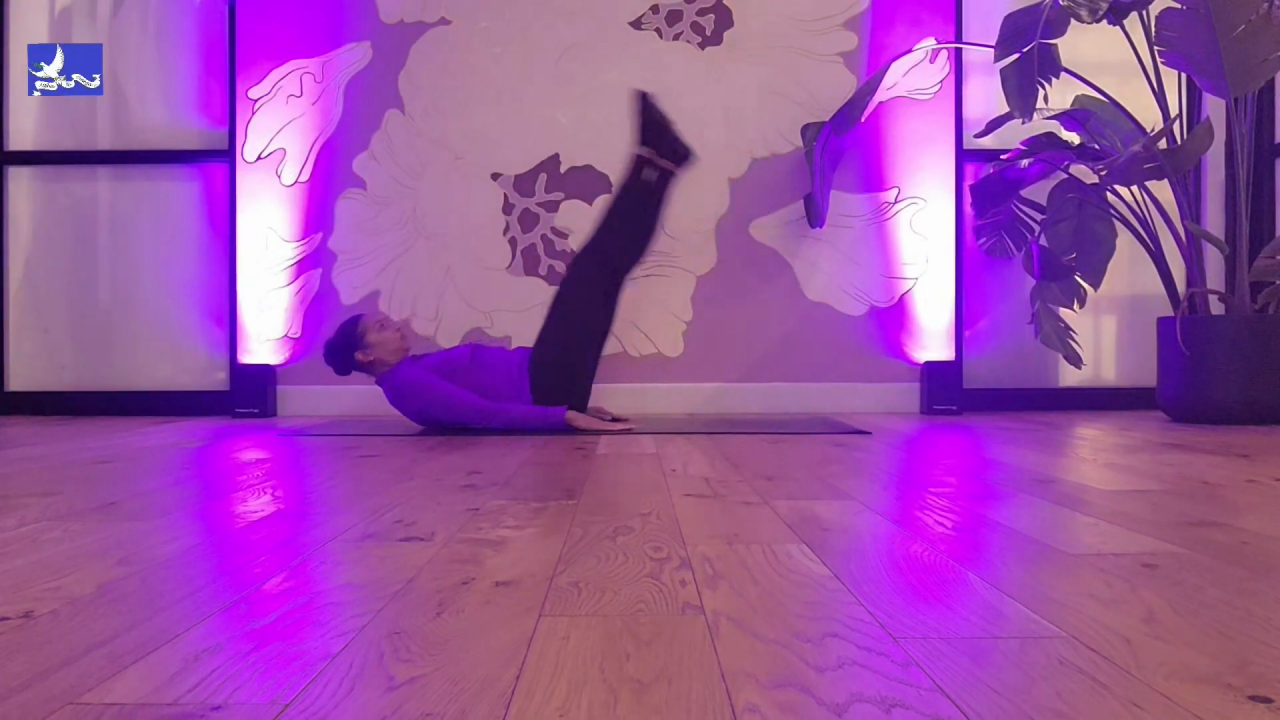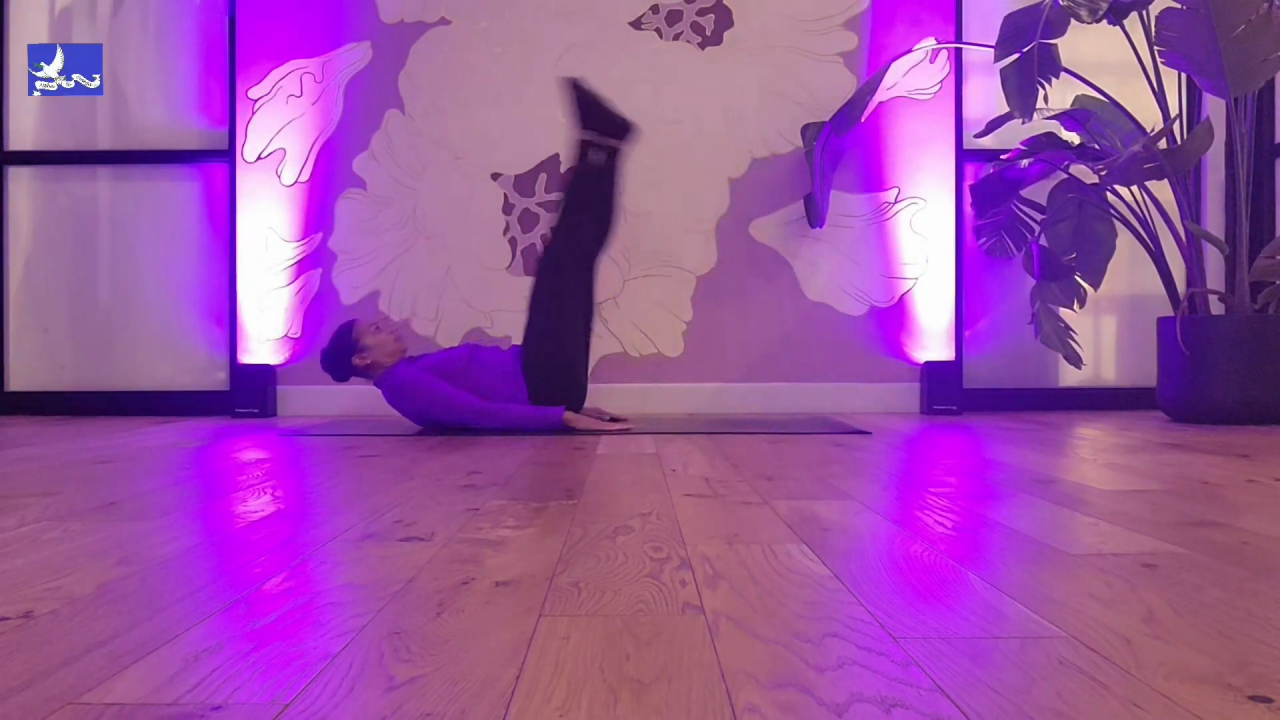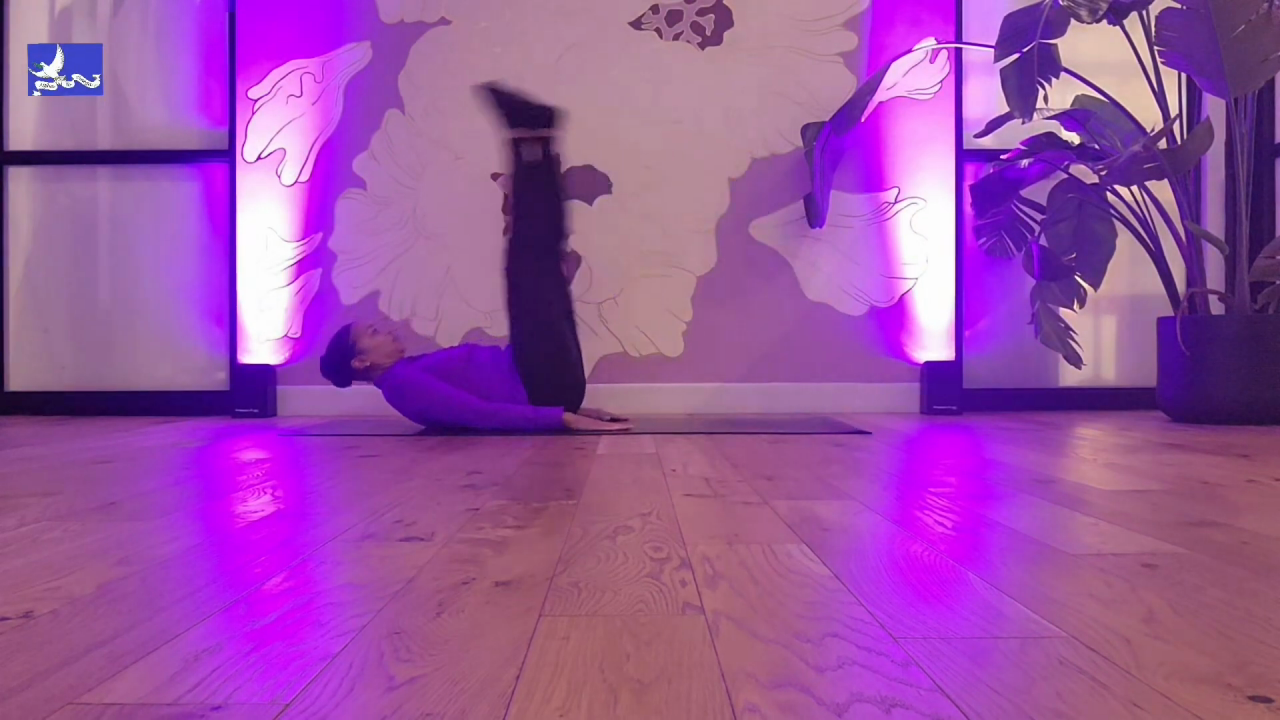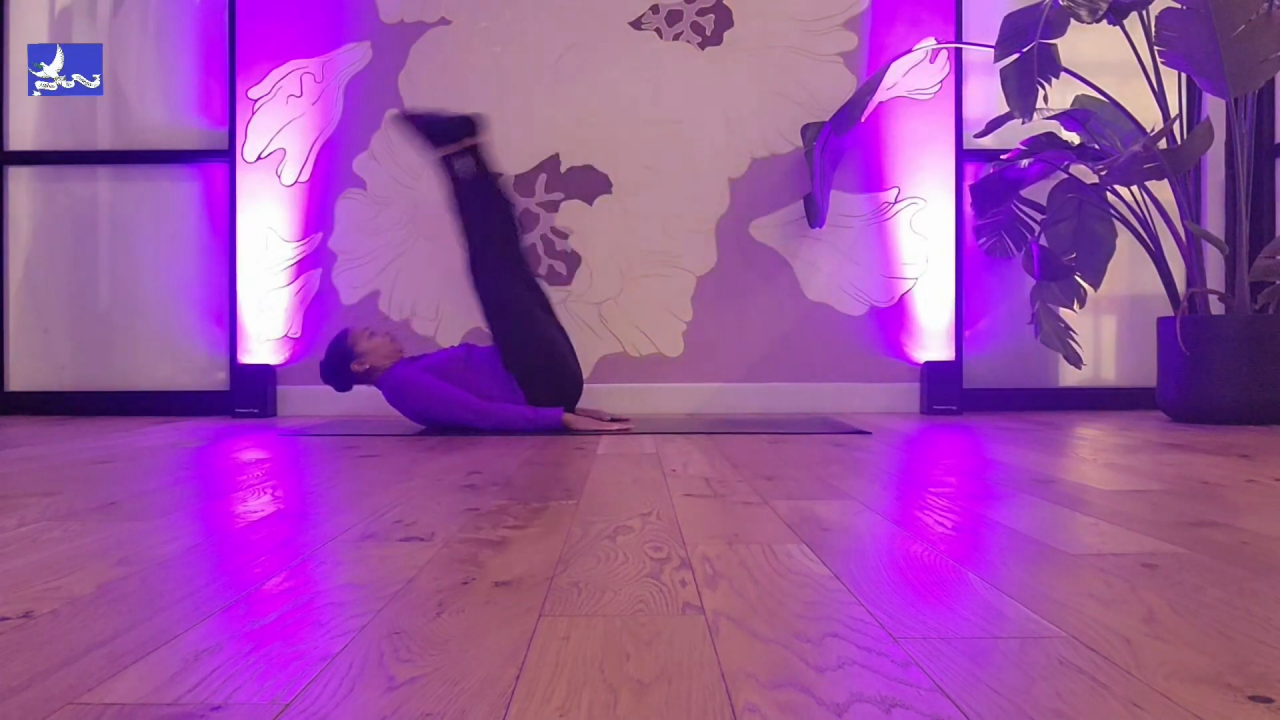
dt=0.1s
person 1, frame 1
left shoulder: (411, 369)
right shoulder: (410, 386)
right elbow: (488, 415)
right wrist: (567, 417)
left hip: (548, 383)
right hip: (549, 390)
left knee: (596, 271)
right knee: (591, 274)
right ankle: (655, 161)
person 1, frame 2
left shoulder: (409, 368)
right shoulder: (403, 384)
right elbow: (481, 413)
right wrist: (567, 417)
left hip: (546, 386)
right hip: (545, 388)
left knee: (565, 267)
right knee: (562, 268)
person 1, frame 3
left shoulder: (412, 369)
right shoulder: (402, 383)
right elbow: (482, 415)
right wrist: (564, 418)
left hip: (546, 385)
right hip: (546, 388)
right knee: (529, 271)
person 1, frame 4
left shoulder: (409, 371)
right shoulder: (402, 384)
right elbow: (481, 415)
right wrist: (564, 418)
left hip: (542, 385)
right hip: (543, 388)
